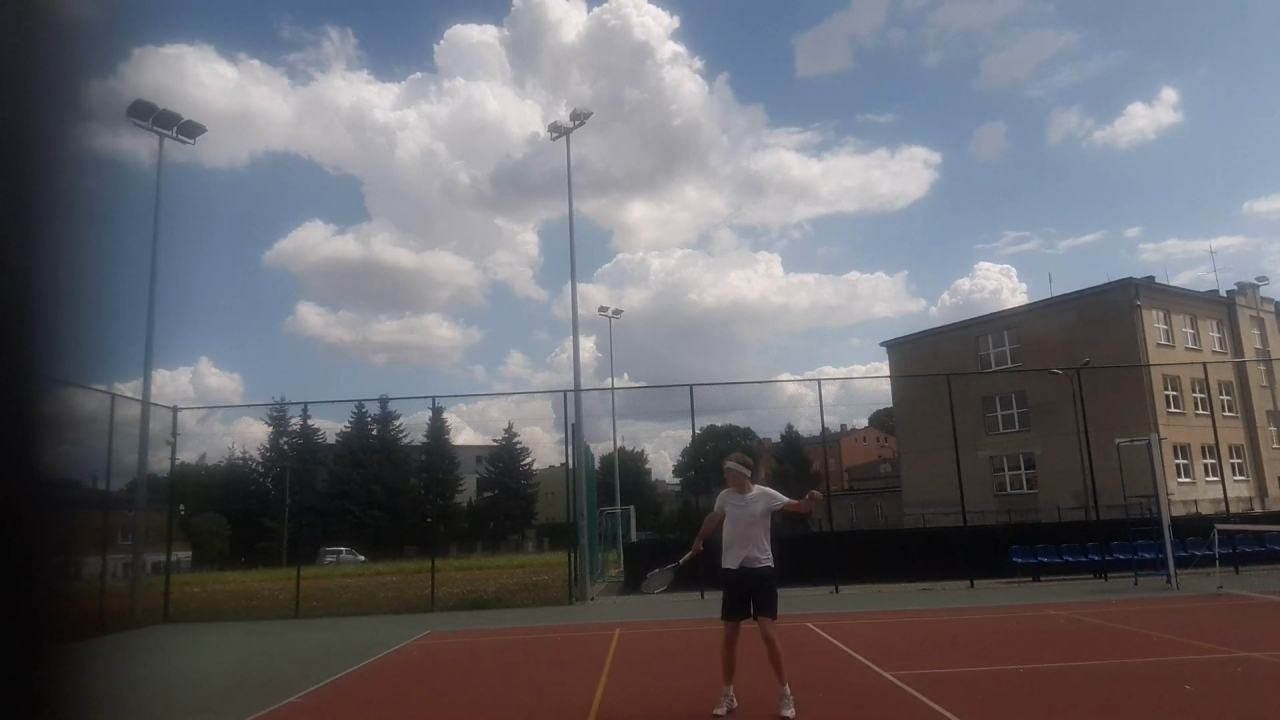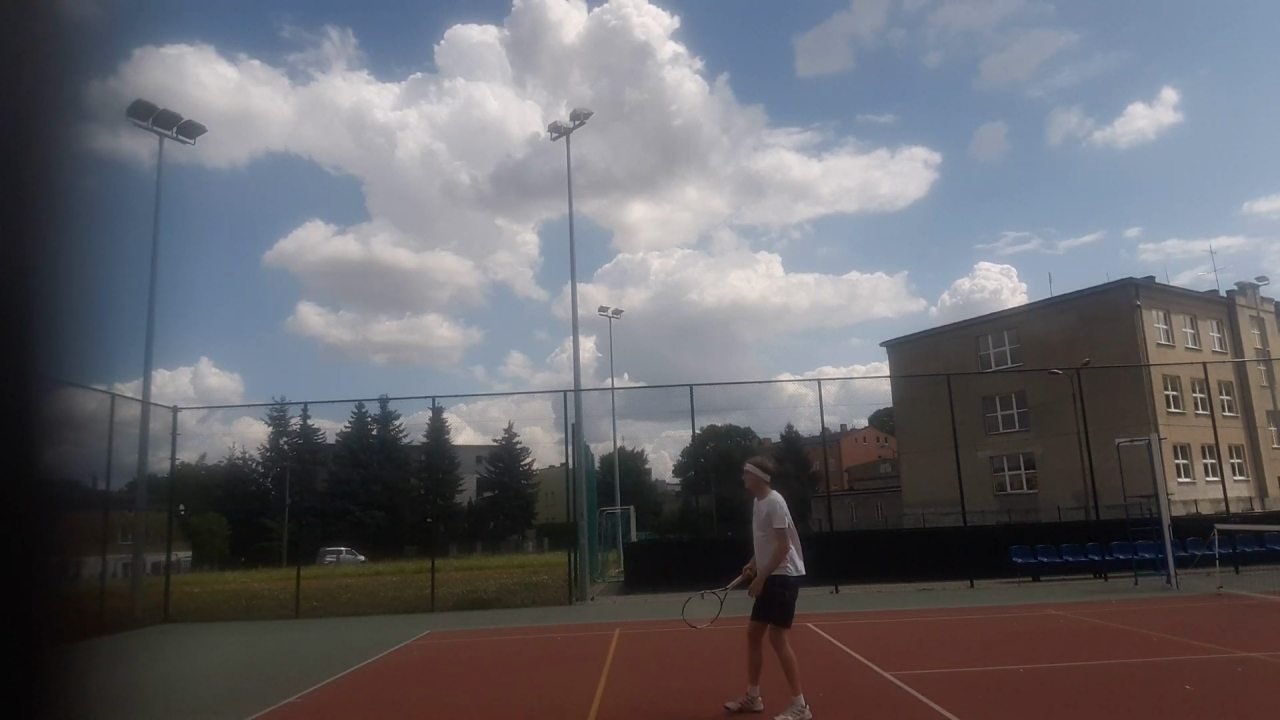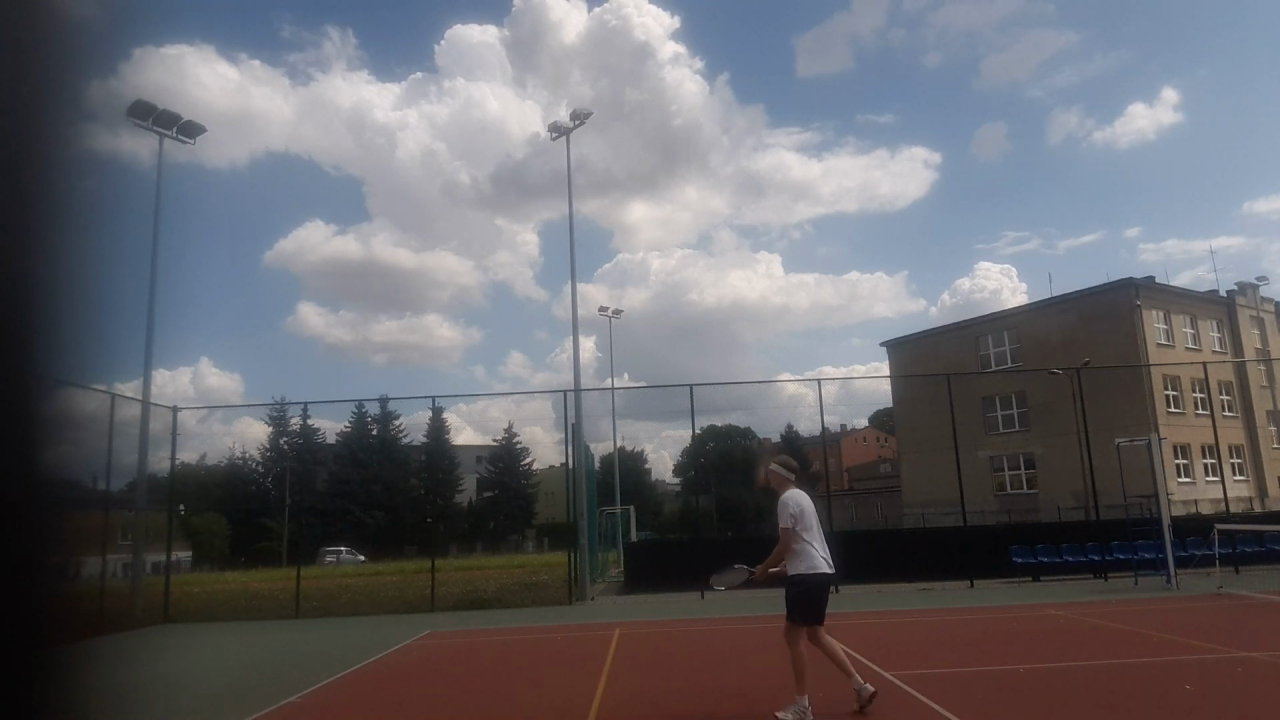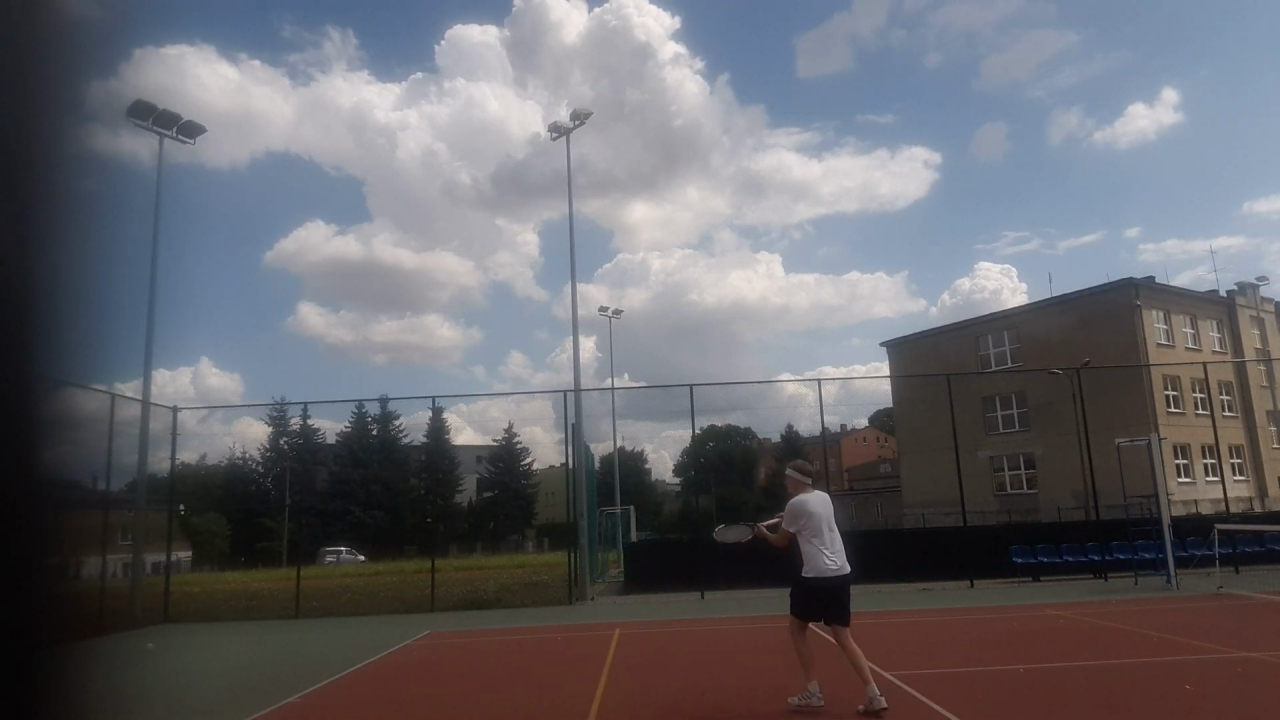
dt=0.3s
person 1, frame 1
left shoulder: (766, 495)
right shoulder: (724, 496)
left elbow: (801, 508)
right elbow: (712, 519)
left wrist: (811, 500)
right wrist: (698, 540)
left hip: (760, 569)
right hip: (733, 571)
left knee: (767, 632)
right knee: (729, 634)
left ankle: (786, 694)
right ankle: (728, 695)
person 1, frame 2
left shoulder: (775, 502)
right shoulder: (758, 501)
left elbow: (783, 545)
left wrist: (761, 577)
right wrist: (754, 564)
left hip: (784, 578)
right hip: (768, 577)
left knee: (778, 638)
right knee: (754, 633)
right ankle: (751, 696)
person 1, frame 3
left shoulder: (786, 500)
right shoulder: (800, 496)
left elbow: (784, 544)
left wrist: (764, 568)
right wrist: (782, 567)
left hip: (805, 574)
right hip: (821, 572)
left knee: (793, 637)
right knee: (816, 636)
right ankle: (860, 686)
person 1, frame 4
left shoulder: (795, 505)
right shoulder: (824, 498)
left elbow: (781, 541)
left wrist: (764, 533)
left hip: (815, 577)
right hip: (840, 574)
left knee: (797, 630)
right knee: (843, 637)
left ankle: (812, 692)
right ankle: (874, 696)
